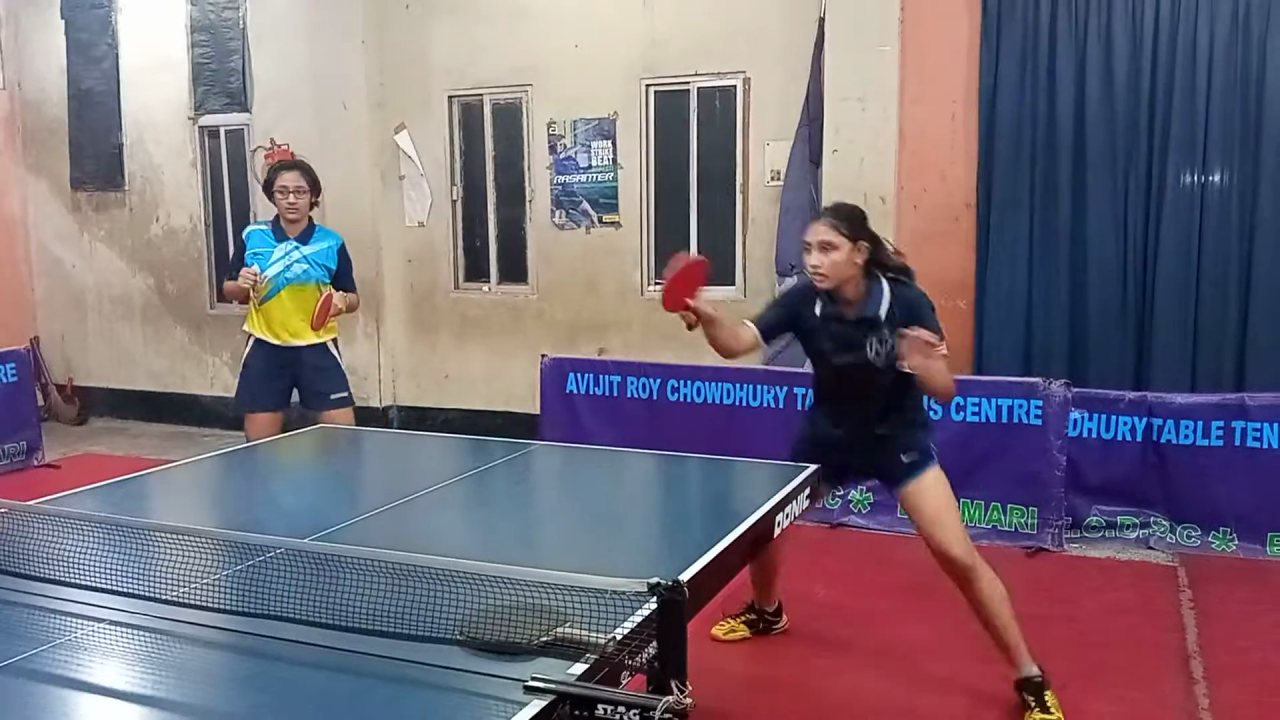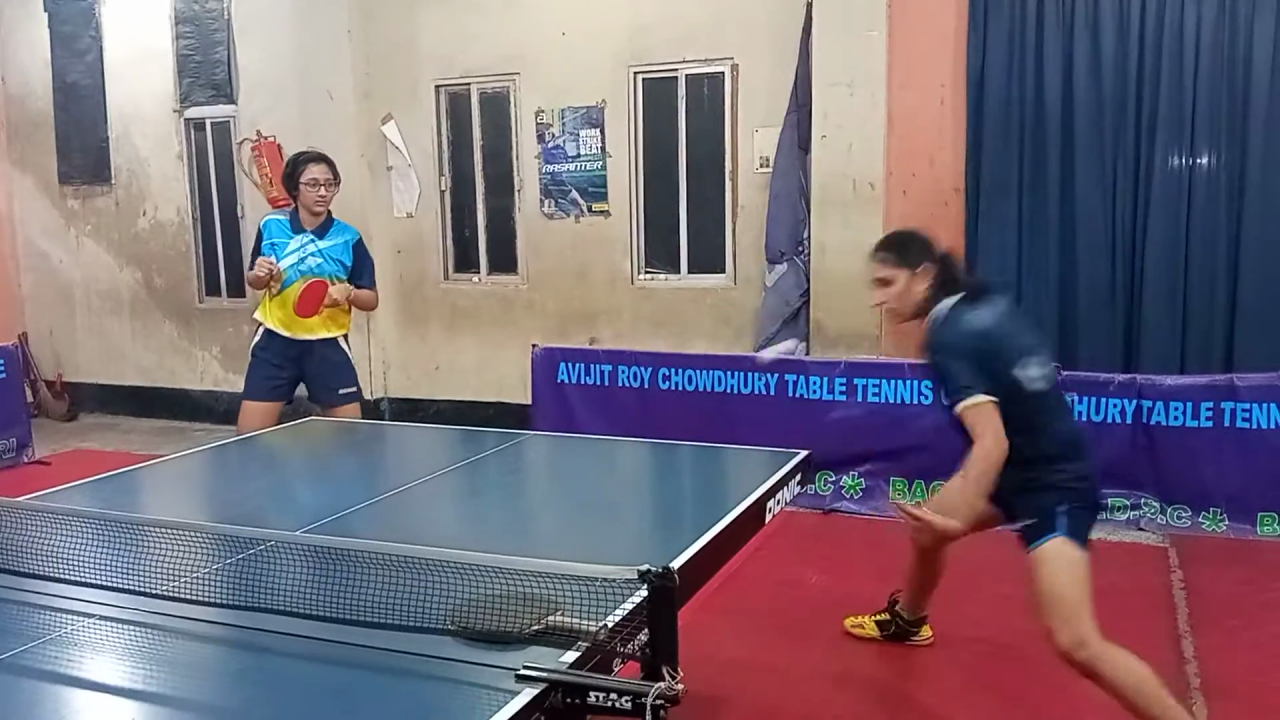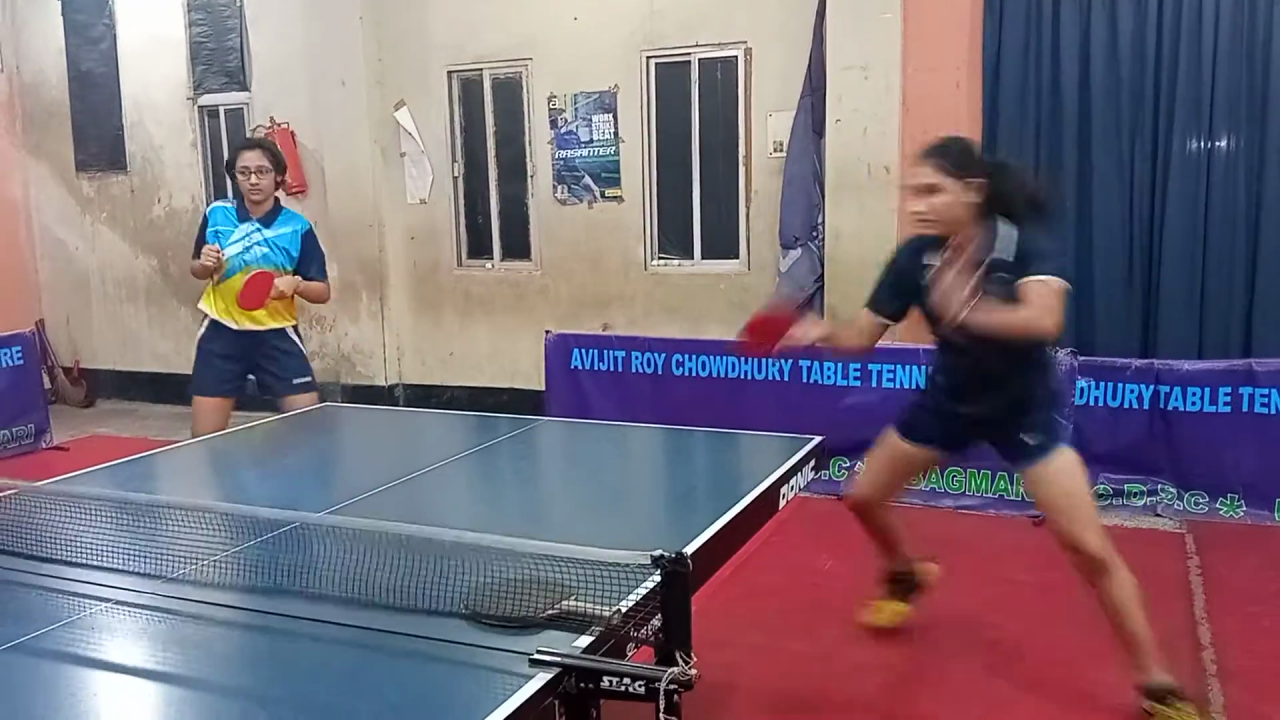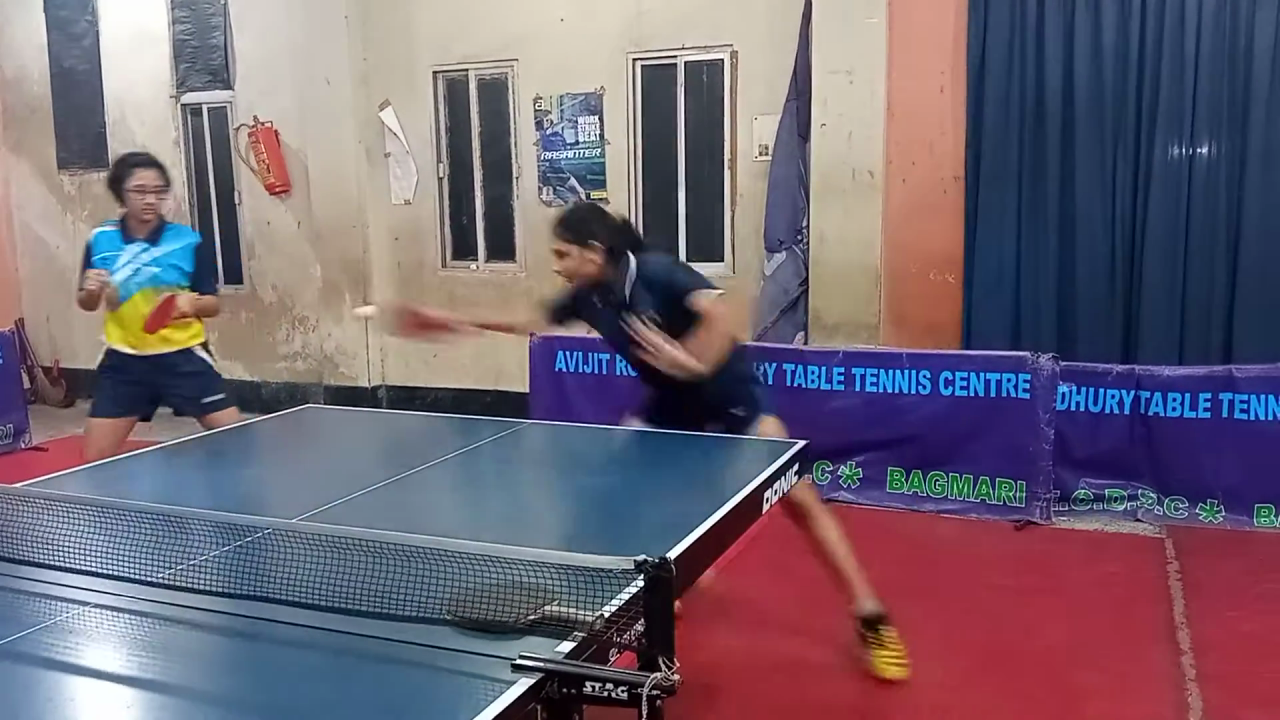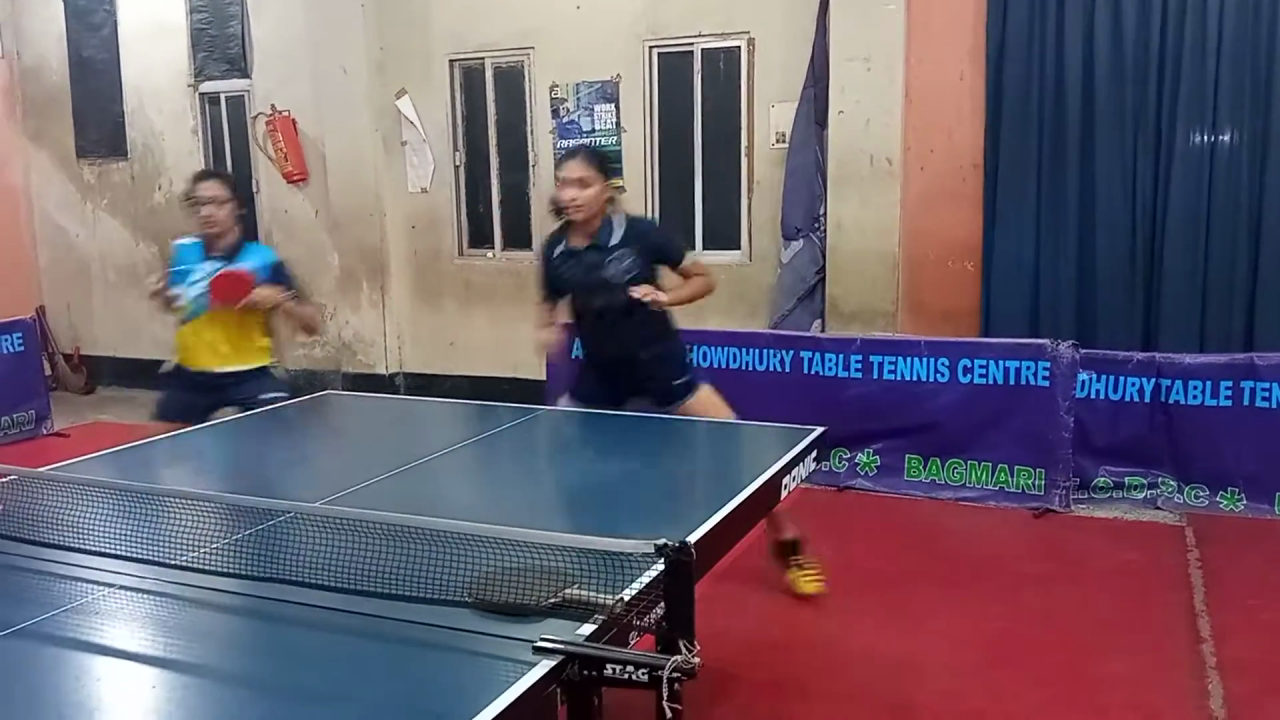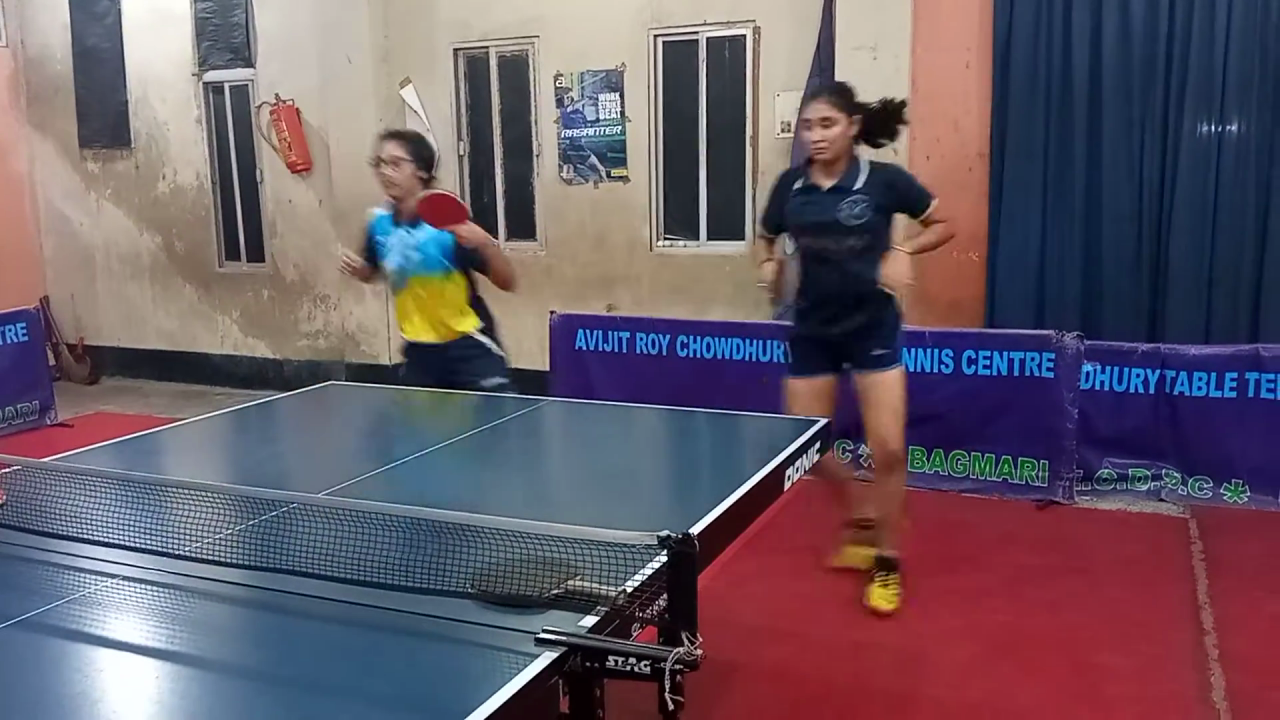
dt=0.5s
person 1, frame 1
left shoulder: (906, 301)
right shoulder: (802, 302)
left elbow: (944, 390)
right elbow: (737, 342)
left wrist: (925, 365)
right wrist: (706, 318)
left hip: (900, 441)
right hip: (827, 440)
left knee: (958, 557)
right ankle: (765, 611)
person 1, frame 2
left shoulder: (952, 339)
right shoulder: (983, 307)
left elbow: (991, 442)
left wrist: (958, 517)
left hip: (1052, 486)
right hip: (1016, 467)
left knee: (1078, 646)
right knee: (922, 531)
right ankle: (909, 619)
person 1, frame 3
left shoulder: (1027, 245)
right shoulder: (913, 259)
left elbow: (1047, 321)
right elbow: (862, 336)
left wrist: (965, 310)
right wrist: (815, 332)
left hip: (1024, 407)
right hip: (949, 402)
left knee: (1088, 546)
right knee: (863, 497)
right ankle: (907, 576)
person 1, frame 4
left shoulder: (657, 272)
right shoulder: (589, 294)
left elbow: (721, 315)
right elbow: (532, 324)
left wrist: (693, 363)
right wrist: (462, 323)
left hip: (730, 398)
right hip: (673, 402)
left knee: (802, 502)
left ankle: (871, 620)
person 1, frame 5
left shoulder: (642, 233)
right shoulder: (555, 249)
left elbow: (703, 280)
right elbow: (550, 306)
left wrist: (662, 297)
right wrist: (549, 332)
left hip: (663, 369)
right hip: (600, 376)
left ankle: (787, 543)
person 1, frame 6
left shoulder: (885, 180)
right shoulder: (789, 186)
left elbow: (942, 225)
right elbow: (766, 239)
left wrist: (903, 251)
right wrist: (770, 263)
left hip: (871, 328)
right hip: (811, 330)
left knee: (888, 448)
left ankle: (885, 560)
right ankle: (862, 525)
person 2, frame 1
left shoulder: (331, 243)
right shoulder: (252, 237)
left elbow: (353, 299)
right elbow: (230, 293)
left wrist: (342, 300)
right wrist: (240, 285)
left hip: (318, 350)
right hip: (266, 350)
person 2, frame 2
left shoulder: (348, 238)
right shoulder: (270, 226)
left elbow: (371, 300)
right elbow: (253, 282)
left wrist: (348, 292)
right wrist: (258, 275)
left hip: (327, 345)
right hip: (275, 342)
right knee: (249, 436)
person 2, frame 3
left shoulder: (297, 227)
right shoulder: (216, 214)
left elbow: (323, 291)
right elbow: (196, 271)
left wrist: (296, 283)
right wrist: (205, 264)
left hip: (276, 337)
right hip: (222, 335)
right knee: (206, 436)
person 2, frame 4
left shoulder: (188, 242)
right shoulder: (101, 240)
left elbow: (213, 304)
right elbow: (86, 303)
left wrist: (193, 302)
right wrist: (92, 291)
left hip: (183, 358)
right hip: (125, 362)
right knee: (95, 460)
person 2, frame 5
left shoulder: (263, 263)
right shoulder: (183, 253)
left elbow: (312, 324)
left wrist: (280, 300)
right wrist: (161, 295)
left hip: (250, 373)
right hip: (193, 374)
person 2, frame 6
left shoulder: (450, 222)
right shoulder: (379, 222)
left elbow: (508, 283)
right elbow: (371, 272)
left wrist: (485, 243)
right wrist: (355, 266)
left hip: (468, 344)
right hip: (420, 348)
